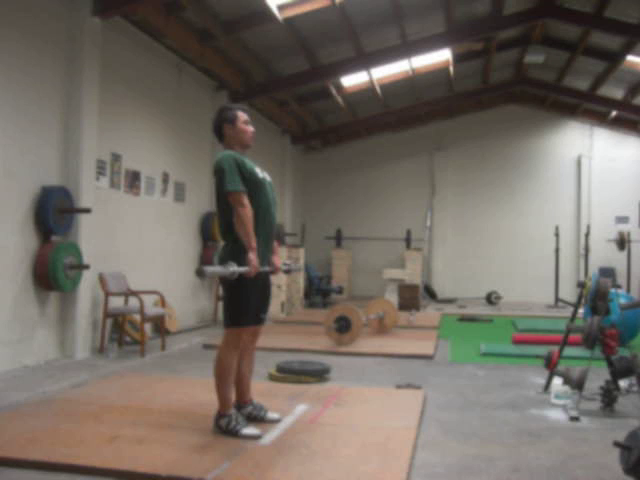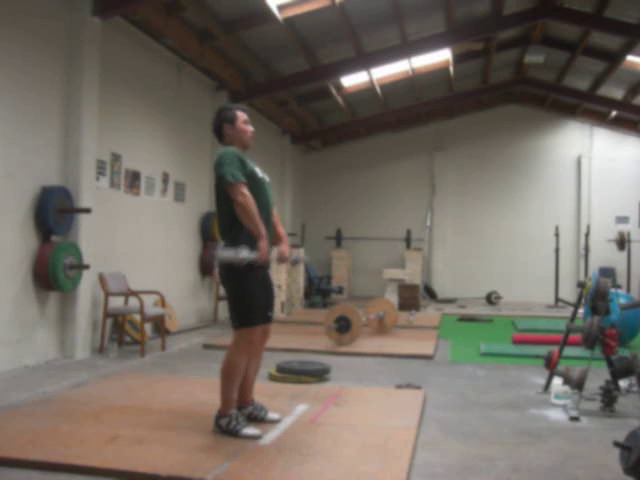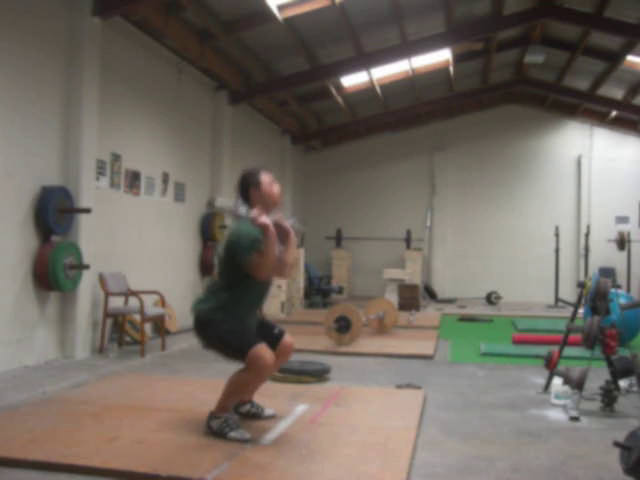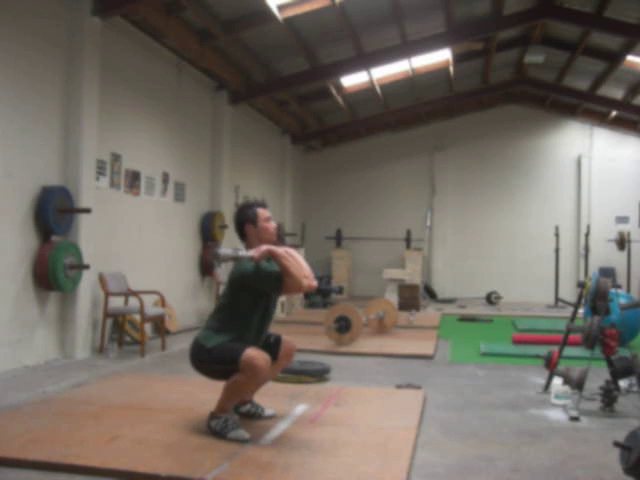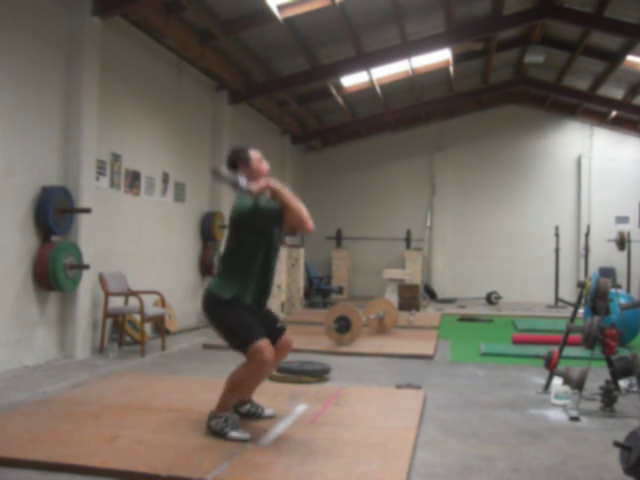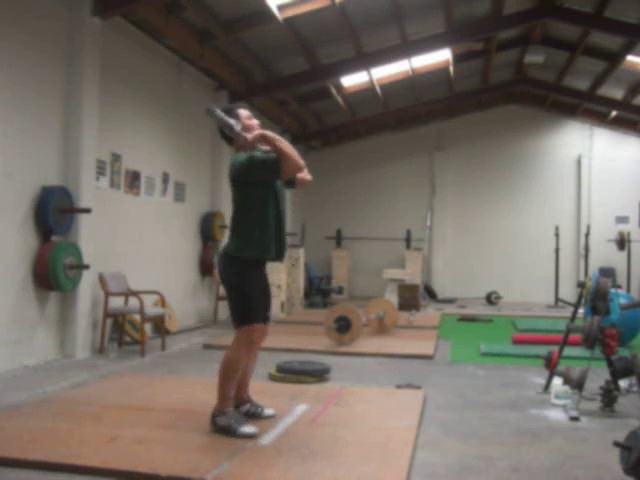
dt=0.3s
person 1, frame 1
left shoulder: (248, 163)
right shoulder: (228, 160)
right elbow: (241, 206)
left wrist: (274, 252)
right wrist: (250, 252)
left hip: (259, 264)
right hip: (243, 263)
left knee: (250, 337)
right knee: (235, 338)
left ankle: (245, 404)
right ankle: (225, 414)
person 1, frame 2
left shoulder: (245, 162)
right shoulder: (228, 156)
left elbow: (268, 208)
right elbow: (242, 197)
left wrist: (282, 241)
right wrist: (261, 239)
left hip: (257, 262)
right hip: (242, 262)
left knee: (260, 336)
right knee: (246, 338)
left ankle: (246, 404)
right ankle: (227, 414)
person 1, frame 3
left shoulder: (265, 227)
right shoulder: (247, 232)
left elbow: (283, 269)
right elbow: (265, 272)
left wrist: (286, 232)
right wrist: (268, 230)
left hip: (240, 315)
right hip: (216, 319)
left knee: (285, 346)
right knee: (264, 359)
left ankle: (242, 400)
right ankle: (219, 415)
person 1, frame 4
left shoulder: (266, 263)
right shoulder: (250, 268)
left elbow: (310, 283)
right elbow: (301, 285)
left wrist: (288, 252)
right wrist: (276, 252)
right hip: (211, 349)
left knee: (286, 349)
right knee: (259, 362)
left ankle: (243, 400)
right ankle: (220, 416)
person 1, frame 5
left shoulder: (263, 203)
right shoulder: (249, 206)
left elbow: (306, 226)
right elbow: (302, 223)
left wrist: (276, 191)
right wrist: (274, 187)
left hip: (247, 297)
right hip: (225, 299)
left knee: (283, 345)
right knee: (262, 355)
left ankle: (242, 401)
right ankle: (219, 416)
person 1, frame 6
left shoulder: (259, 160)
right shoulder: (246, 162)
left elbow: (303, 176)
right elbow: (296, 164)
left wrist: (269, 141)
right wrist: (268, 137)
left hip: (254, 260)
right hip: (241, 261)
left knee: (256, 335)
right knee: (249, 336)
left ankle: (242, 400)
right ankle: (223, 412)
